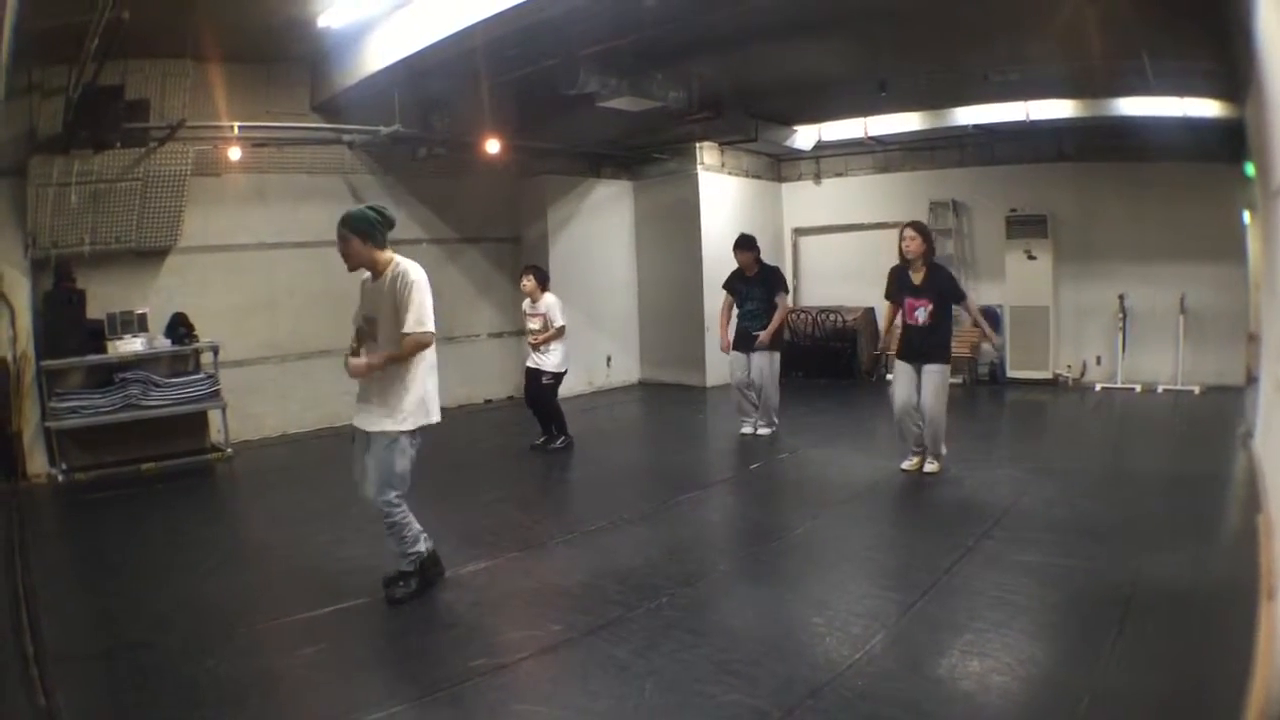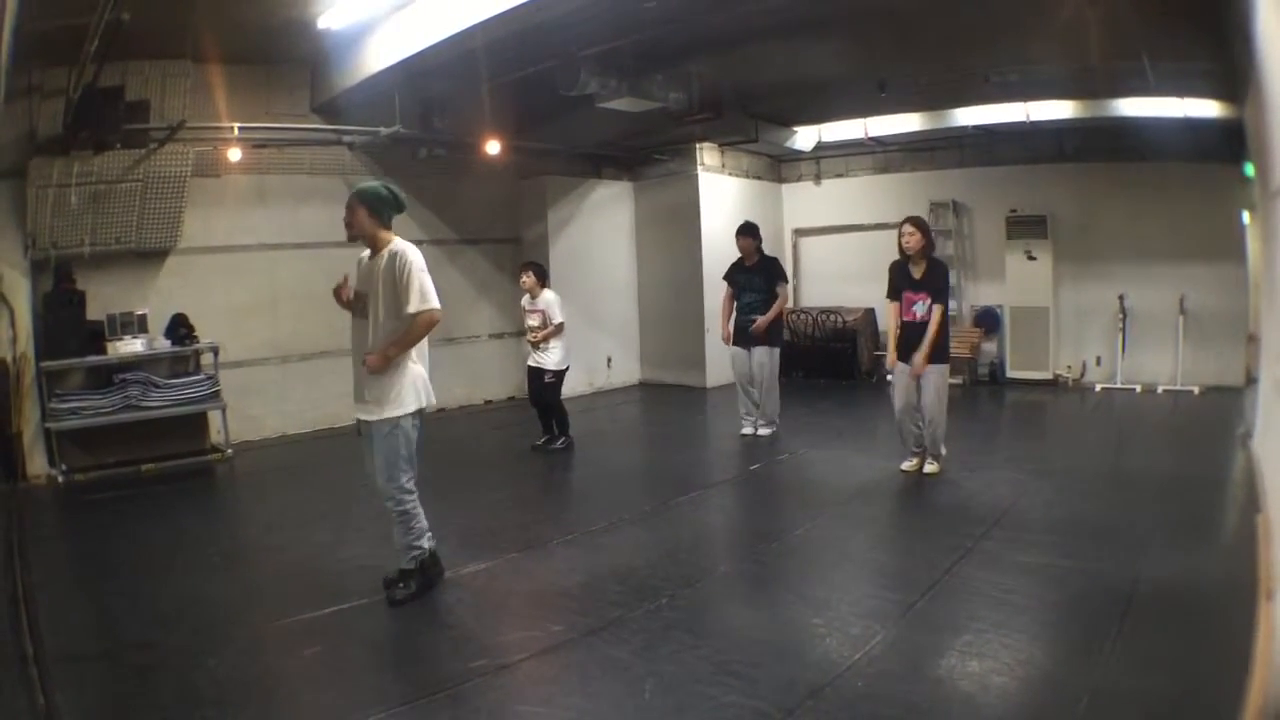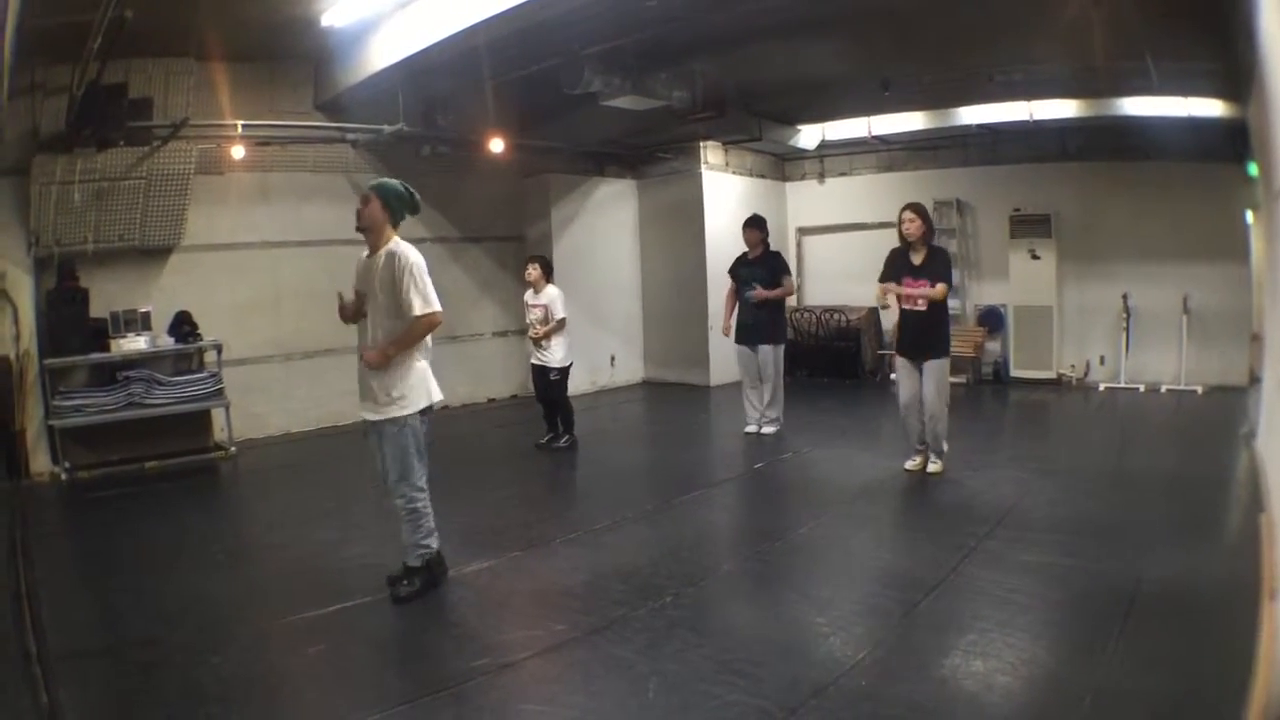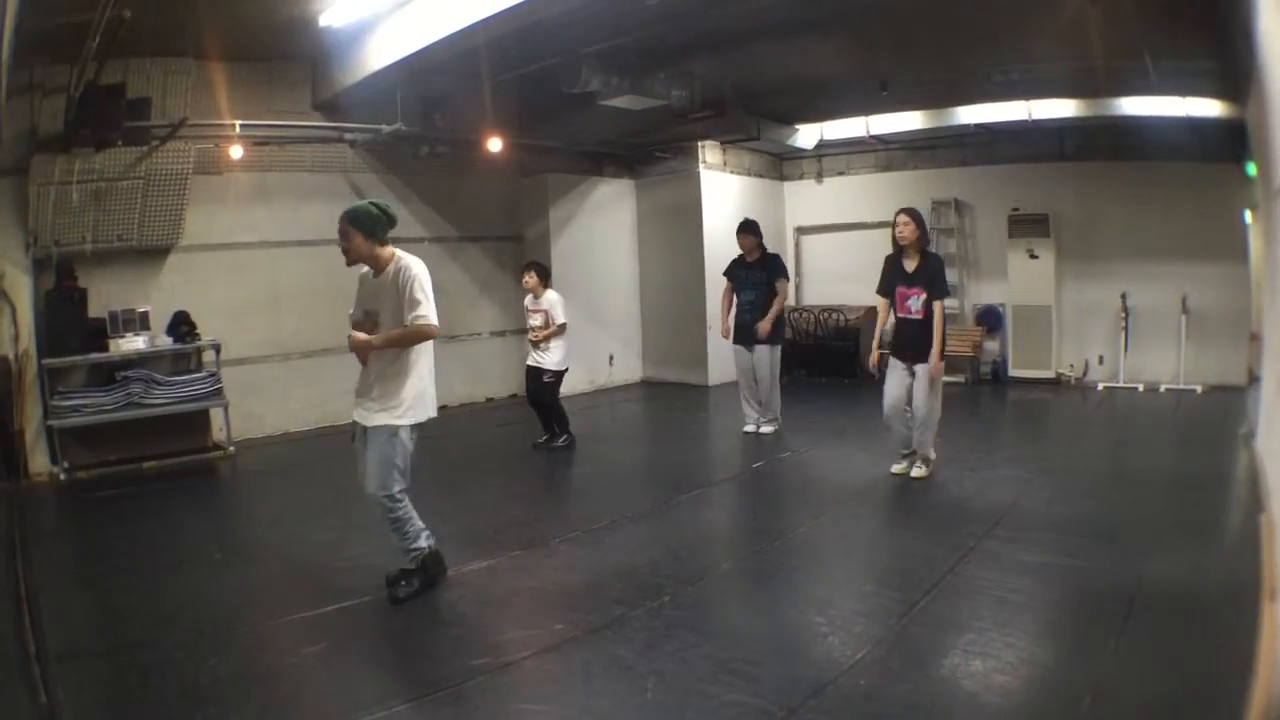
dt=0.3s
person 1, frame 1
left shoulder: (408, 275)
right shoulder: (367, 281)
left elbow: (423, 337)
left wrist: (371, 363)
right wrist: (355, 349)
left hip: (403, 406)
right hip: (374, 403)
left knee: (384, 493)
right knee: (374, 489)
left ankle: (418, 564)
right ankle: (420, 557)
person 1, frame 2
left shoulder: (404, 256)
right shoulder: (364, 261)
left elbow: (429, 315)
left wrist: (387, 355)
right wrist: (346, 301)
left hip: (399, 391)
right hip: (371, 391)
left knee: (396, 482)
right knee: (386, 480)
left ankle: (420, 563)
right ankle: (419, 556)
person 1, frame 3
left shoulder: (403, 257)
right shoulder: (364, 260)
left elbow: (432, 317)
left wrist: (386, 351)
right wrist: (348, 314)
left hip: (403, 390)
right hip: (377, 390)
left knee: (408, 483)
right knee: (398, 481)
left ankle: (425, 562)
right ankle: (423, 556)
person 1, frame 4
left shoulder: (409, 269)
right shoulder: (365, 276)
left elbow: (427, 328)
left wrist: (373, 343)
right wrist: (358, 345)
left hip: (401, 399)
right hip: (371, 396)
left knee: (384, 487)
right knee: (375, 483)
left ankle: (424, 559)
right ankle: (421, 556)
person 2, frame 1
left shoulder: (941, 274)
right shoulder: (897, 274)
left elbow: (966, 304)
left wrist: (987, 330)
right wrist: (885, 337)
left hip: (937, 353)
right hip: (907, 352)
left knee: (932, 407)
right knee: (902, 405)
left ankle: (935, 454)
right ankle: (916, 451)
person 2, frame 2
left shoulder: (939, 269)
right shoulder: (896, 269)
left elbow: (938, 313)
right elbow: (894, 310)
left wrist: (923, 352)
right wrist: (891, 349)
left hip: (933, 351)
right hip: (905, 350)
left knee: (931, 407)
right knee: (903, 406)
left ankle: (934, 454)
right ankle: (916, 452)
person 2, frame 3
left shoulder: (940, 256)
right shoulder: (896, 256)
left elbow: (941, 292)
right elbow: (883, 288)
left wrist: (904, 291)
right wrist: (882, 297)
left hip: (935, 341)
right hip: (907, 341)
left knee: (934, 402)
right knee: (908, 401)
left ankle: (937, 453)
right ankle: (920, 450)
person 2, frame 4
left shoulder: (933, 263)
right shoulder: (891, 263)
left elbow: (938, 308)
right elbow: (884, 304)
left wrist: (936, 351)
right wrist: (875, 344)
left hip: (926, 348)
right hip: (900, 348)
left knee: (924, 408)
right knee: (891, 406)
left ankle: (924, 458)
right ankle: (907, 453)
person 3, frame 1
left shoulder: (772, 274)
right shoulder: (735, 277)
left elbow: (782, 306)
right elbow: (727, 306)
left wrist: (769, 333)
right wrist: (724, 335)
left hip: (766, 338)
right hip: (742, 337)
left knee: (763, 381)
right knee: (738, 380)
left ankle: (767, 421)
right ankle: (749, 420)
person 3, frame 2
left shoulder: (771, 265)
right shoulder: (735, 268)
left elbow: (783, 296)
right elbow: (728, 297)
left wrist: (767, 318)
right wrist: (725, 326)
left hip: (766, 332)
right hip: (741, 332)
left knee: (764, 378)
right knee: (742, 377)
left ankle: (767, 422)
right ankle: (749, 420)
person 3, frame 3
left shoulder: (774, 259)
right shoulder: (740, 262)
left elbow: (790, 288)
right elbow: (732, 292)
left wrist: (765, 294)
right wrist: (727, 319)
left hip: (770, 328)
right hip: (745, 328)
left knee: (770, 377)
right knee: (749, 377)
left ankle: (772, 420)
right ankle: (753, 419)
person 3, frame 4
left shoulder: (773, 262)
right shoulder: (736, 264)
left elbow: (782, 294)
right elbow: (728, 293)
left wrist: (768, 320)
right wrist: (725, 320)
left hip: (767, 330)
right hip: (742, 330)
left knee: (766, 377)
right knee: (745, 378)
left ankle: (770, 420)
right ankle: (752, 419)
person 4, frame 1
left shoulder: (551, 301)
right shoulder: (526, 304)
left elbow: (560, 329)
left wrist: (541, 339)
right wrist: (530, 338)
left hip: (552, 359)
right hip: (535, 359)
left knee: (547, 399)
right knee: (531, 399)
left ankle: (564, 435)
right ankle: (548, 433)
person 4, frame 2
left shoulder: (550, 298)
right shoulder: (525, 301)
left elbow: (559, 326)
left wrist: (541, 336)
right wrist: (529, 336)
left hip: (553, 358)
right hip: (536, 358)
left knee: (551, 398)
right knee: (536, 398)
left ankle: (564, 436)
right ankle: (548, 434)
person 4, frame 3
left shoulder: (553, 293)
right shoulder: (528, 296)
left elbow: (561, 321)
left wrist: (542, 332)
right wrist: (531, 332)
left hip: (556, 355)
right hip: (538, 356)
left knee: (558, 396)
right knee: (543, 396)
left ankle: (568, 434)
right ankle: (552, 432)
person 4, frame 4
left shoulder: (553, 298)
right shoulder: (528, 300)
left elbow: (561, 326)
left wrist: (543, 335)
right wrist: (531, 335)
left hip: (553, 358)
right hip: (535, 357)
left knee: (549, 398)
right knee: (534, 397)
left ankle: (566, 433)
right ankle: (550, 432)
